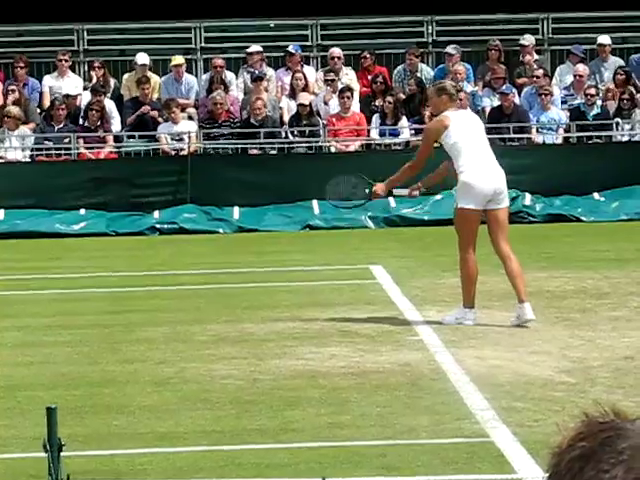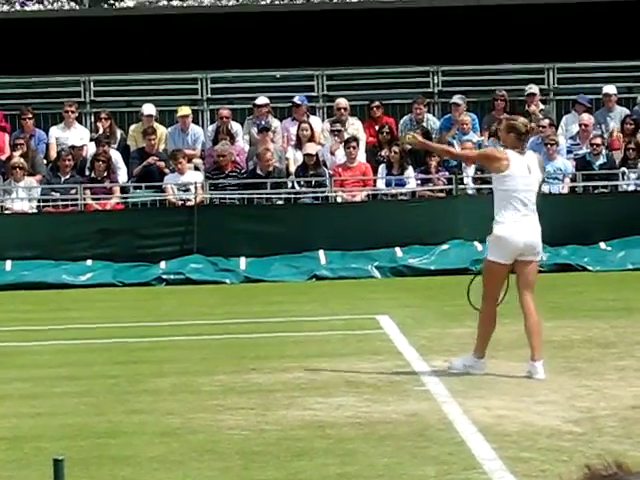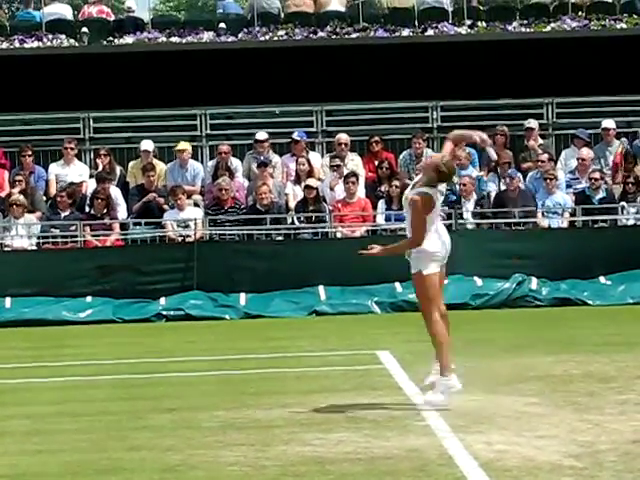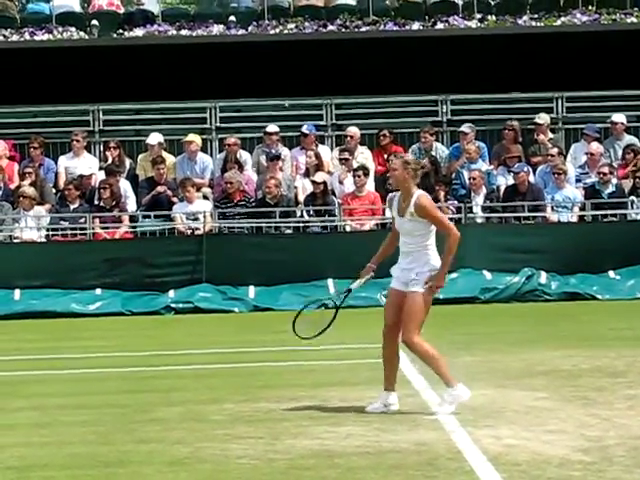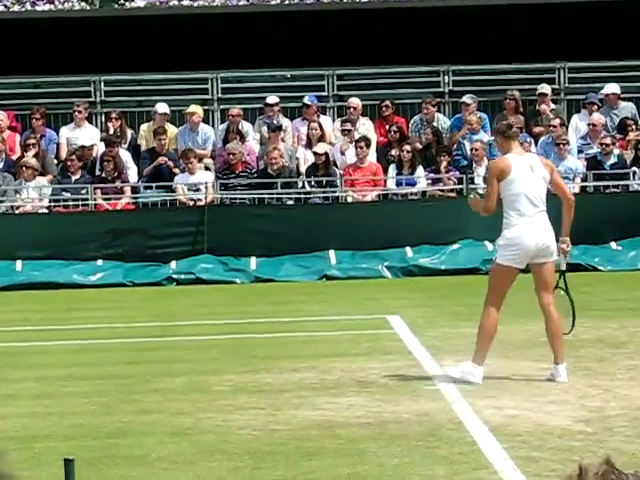
dt=1s
person 1, frame 1
left shoulder: (438, 123)
right shoulder: (471, 116)
left elbow: (415, 165)
left wrist: (387, 185)
right wrist: (422, 185)
left hip: (474, 184)
right hip: (497, 178)
left knee: (467, 250)
right knee: (503, 247)
left ankle: (467, 310)
right ankle: (524, 305)
person 1, frame 2
left shoulder: (499, 157)
right shoulder: (537, 161)
left elbow: (457, 153)
left wrist: (424, 144)
left hip: (507, 235)
right hip: (532, 235)
left knee: (489, 302)
right knee: (527, 300)
left ankle: (477, 359)
right ankle: (536, 363)
person 1, frame 3
left shoulder: (420, 198)
right shoulder: (430, 178)
left elbow: (415, 242)
right elbow: (451, 138)
left wrist: (383, 251)
left hip: (426, 251)
right hip: (437, 245)
left knee: (431, 314)
right knee: (436, 308)
left ankle: (446, 377)
right ankle: (443, 369)
person 1, frame 4
left shoulder: (422, 201)
right shoulder: (394, 200)
left elbow: (454, 235)
left wrist: (442, 274)
right wrist: (373, 263)
left hip: (424, 275)
right hip: (402, 272)
left knee: (410, 337)
right knee: (389, 334)
left ankle: (455, 388)
right ankle: (389, 395)
person 1, frame 5
left shoulder: (498, 165)
right shoulder: (544, 163)
left elbow: (489, 208)
right elbow: (569, 199)
left wrist: (476, 204)
right wrist: (565, 236)
left hip: (516, 237)
right hip: (544, 235)
left knee: (493, 304)
right knee: (548, 302)
left ankle: (475, 366)
right ankle: (560, 367)
